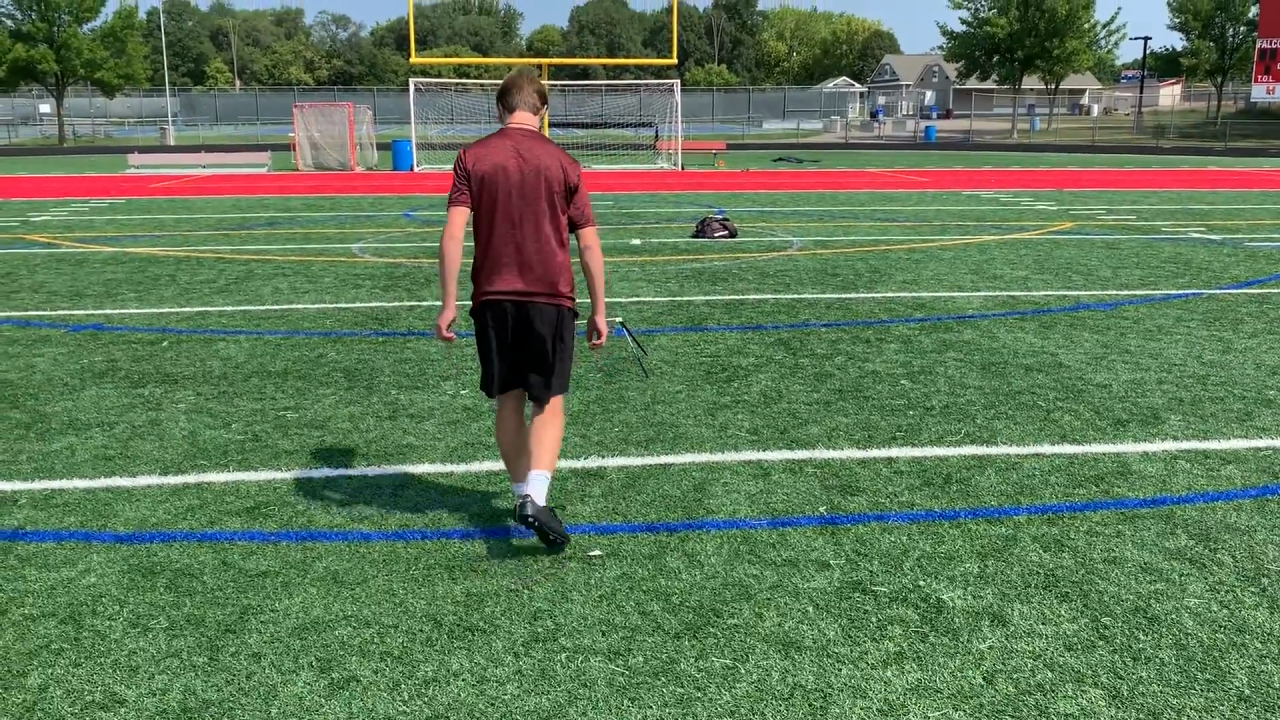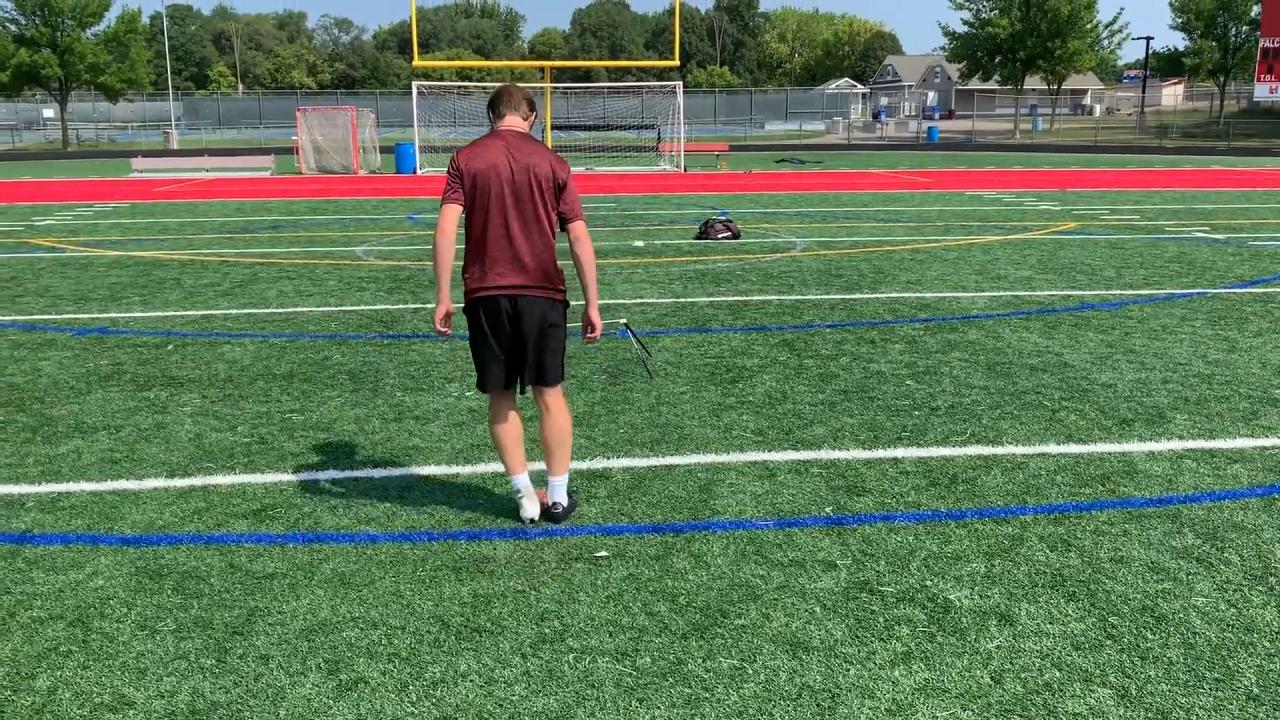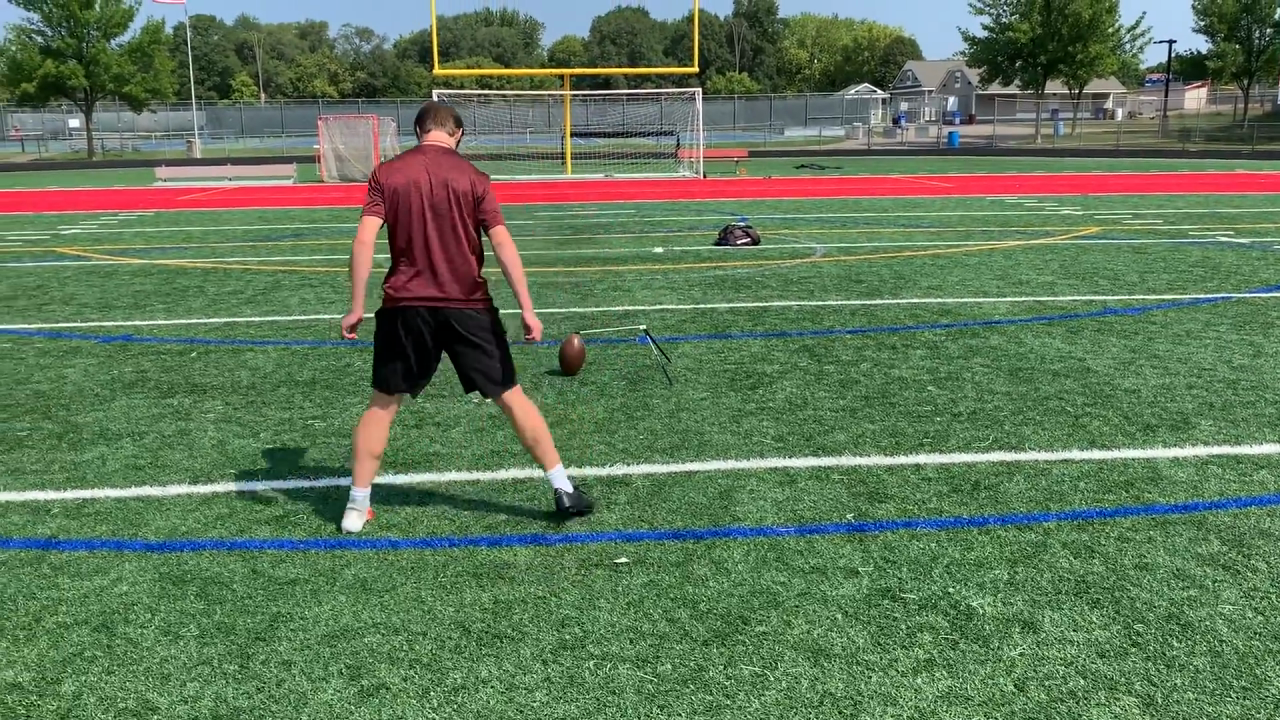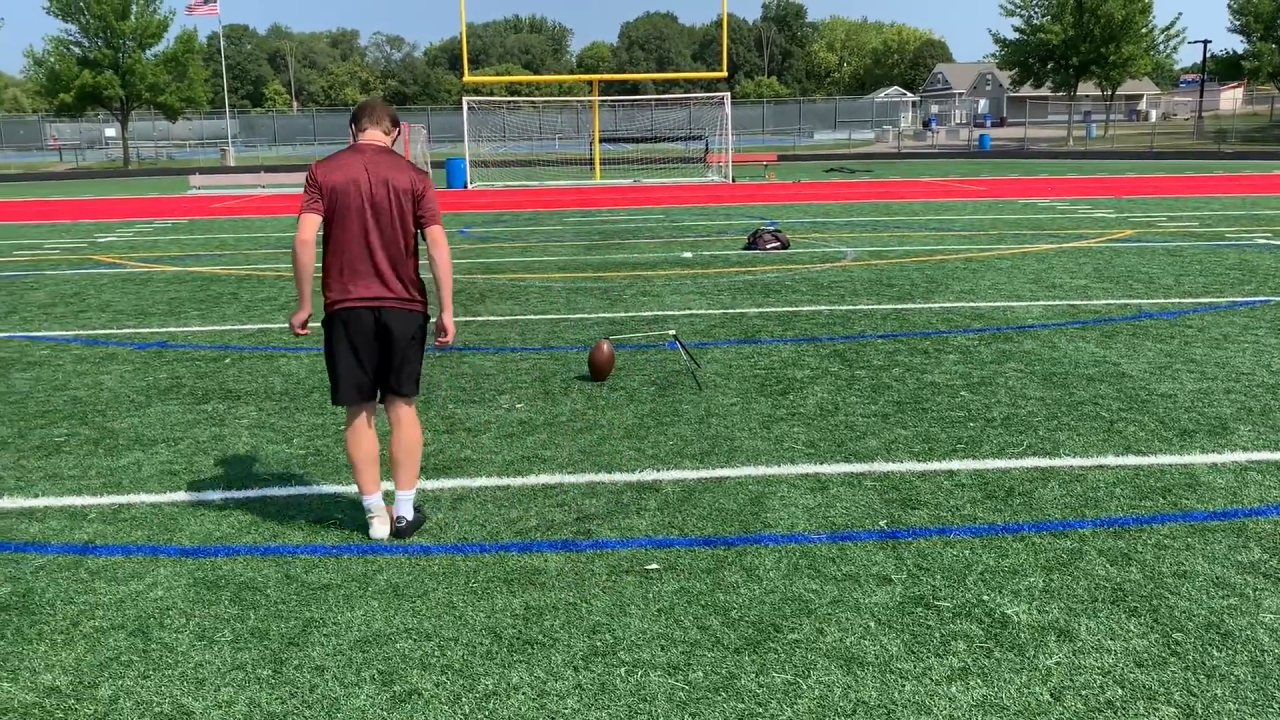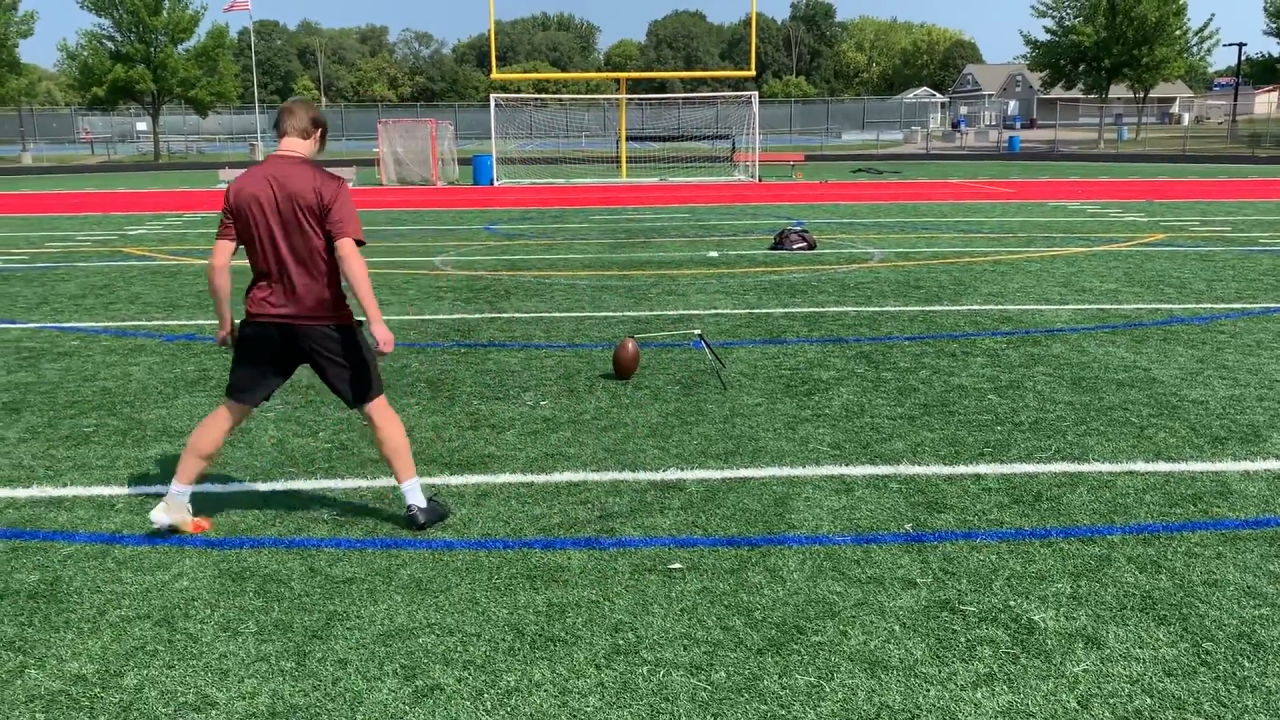
dt=0.5s
person 1, frame 1
left shoulder: (473, 157)
right shoulder: (563, 163)
left elbow: (453, 234)
right elbow: (589, 244)
left wrist: (448, 304)
right wrist: (598, 309)
left hip: (493, 299)
right hip: (551, 299)
left knee: (508, 401)
right knee: (548, 403)
left ankle: (522, 495)
right ankle: (536, 497)
person 1, frame 2
left shoulder: (466, 158)
right shoulder: (552, 162)
left elbow: (445, 229)
right elbow: (579, 237)
left wrist: (443, 297)
right wrist: (592, 303)
left hip: (485, 294)
right hip: (542, 294)
left knee: (500, 397)
right knee: (549, 395)
left ankle: (525, 494)
right ankle: (558, 496)
person 1, frame 3
left shoulder: (387, 173)
right shoulder: (472, 177)
left elbow: (364, 241)
right elbow: (503, 243)
left wrist: (356, 307)
right wrist: (527, 310)
left hip: (404, 306)
right hip: (467, 305)
left knee: (382, 404)
right knee: (511, 397)
left ankle: (357, 507)
right ankle: (564, 489)
person 1, frame 4
left shoulder: (323, 171)
right shoulder: (413, 176)
left elbow: (305, 239)
right elbow: (437, 244)
left wrist: (304, 305)
right wrist: (446, 310)
left hip: (347, 307)
right hip: (403, 306)
left knee: (357, 414)
right knee: (402, 407)
left ankle: (375, 512)
right ankle: (405, 510)
person 1, frame 5
left shoulder: (241, 185)
right shoulder: (328, 186)
left elbow: (218, 262)
right elbow: (349, 258)
left wrist: (225, 322)
right wrist: (377, 322)
left hip: (264, 321)
right hip: (324, 320)
left knee: (229, 411)
right knee: (376, 407)
left ankle: (173, 504)
right ankle: (417, 501)
